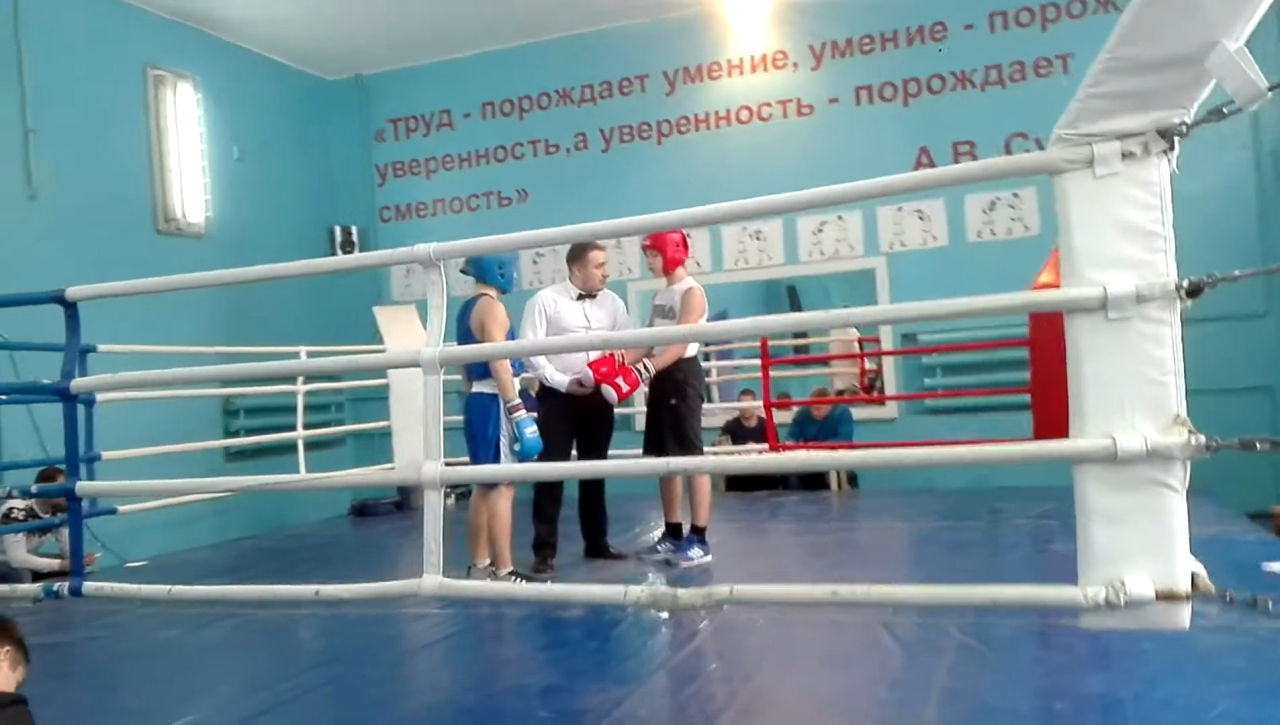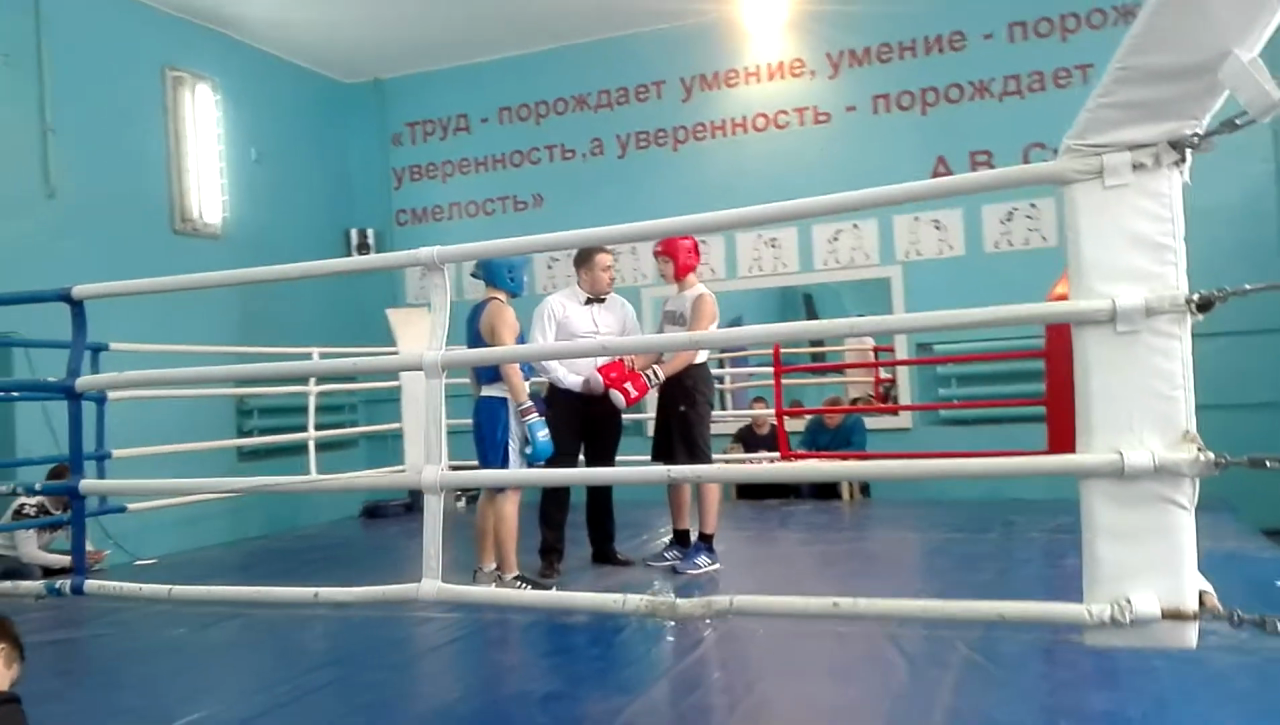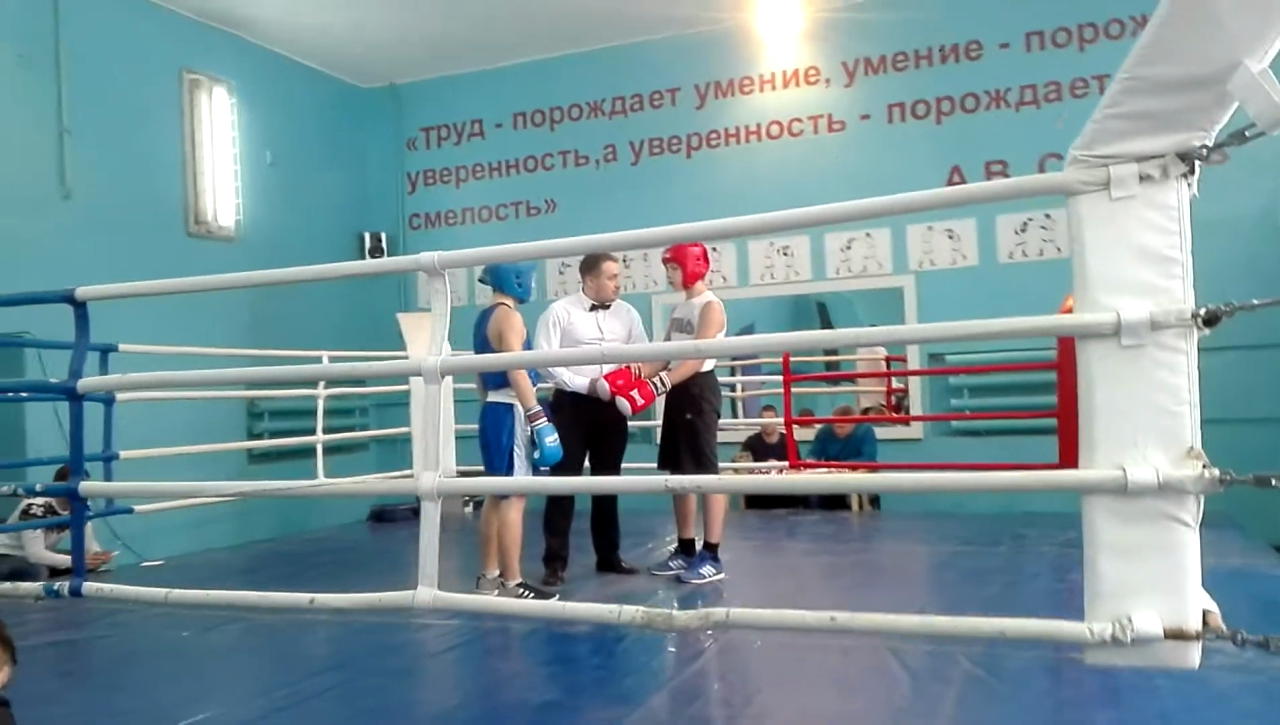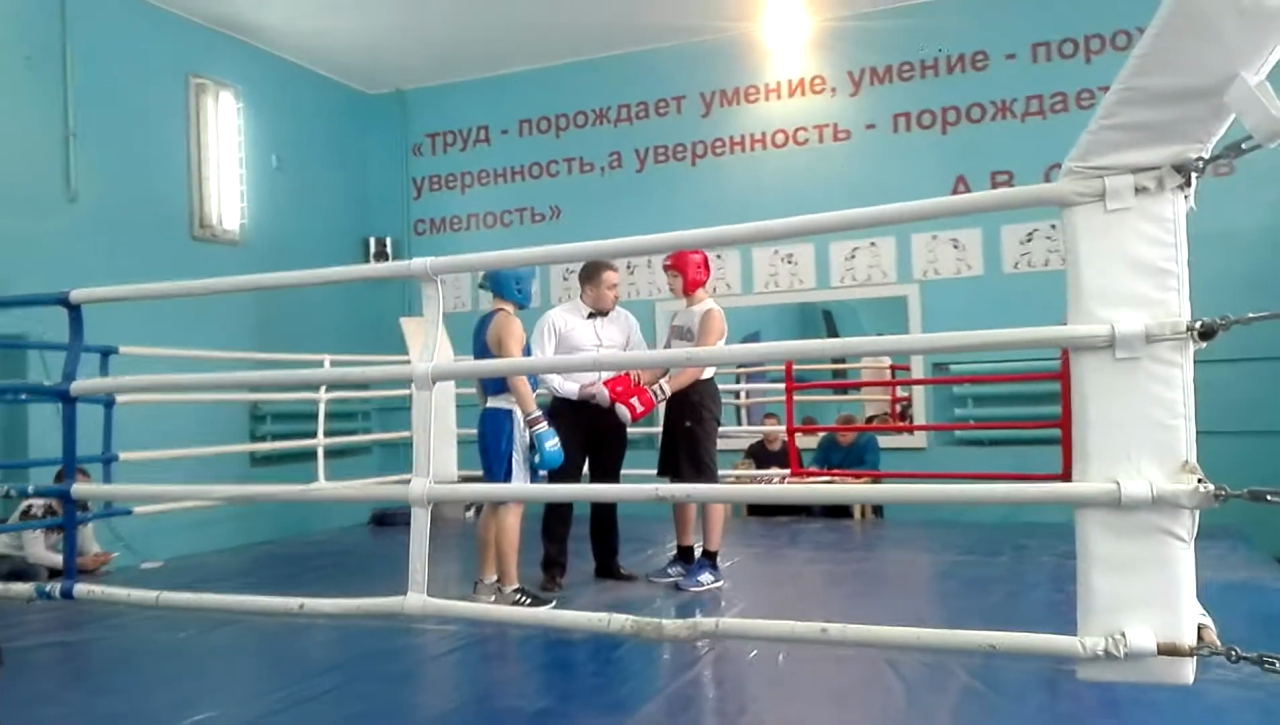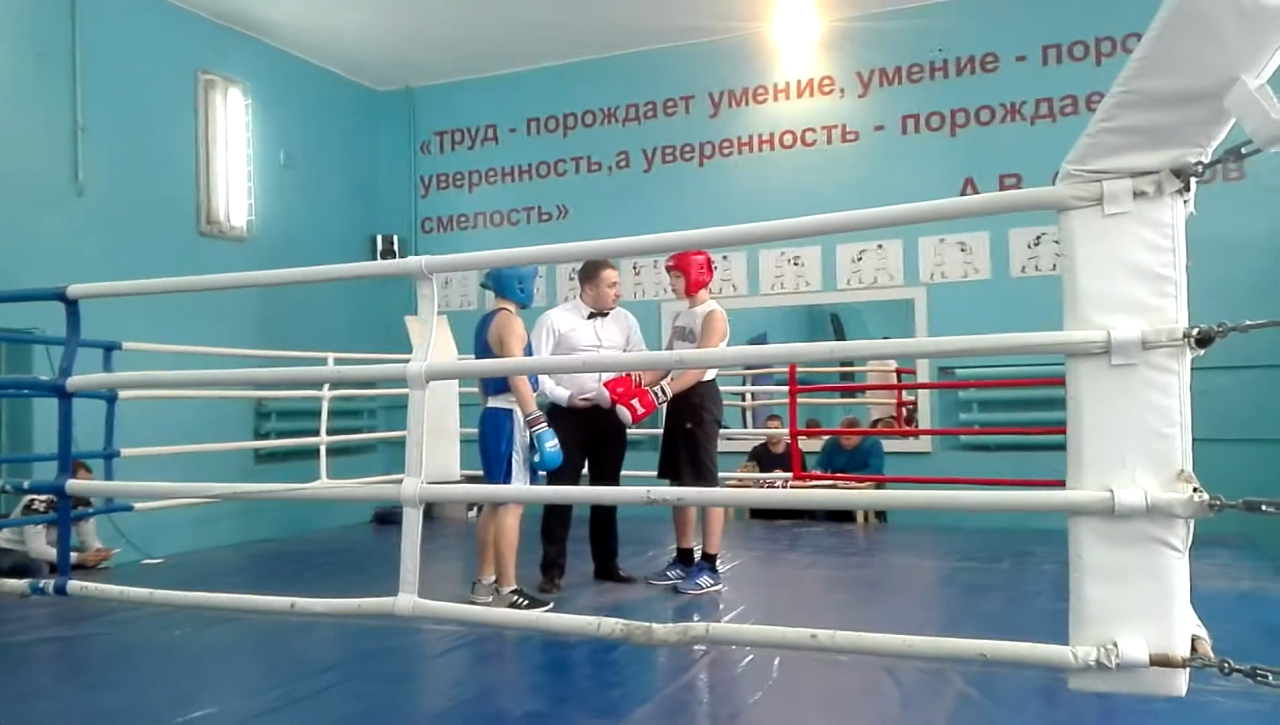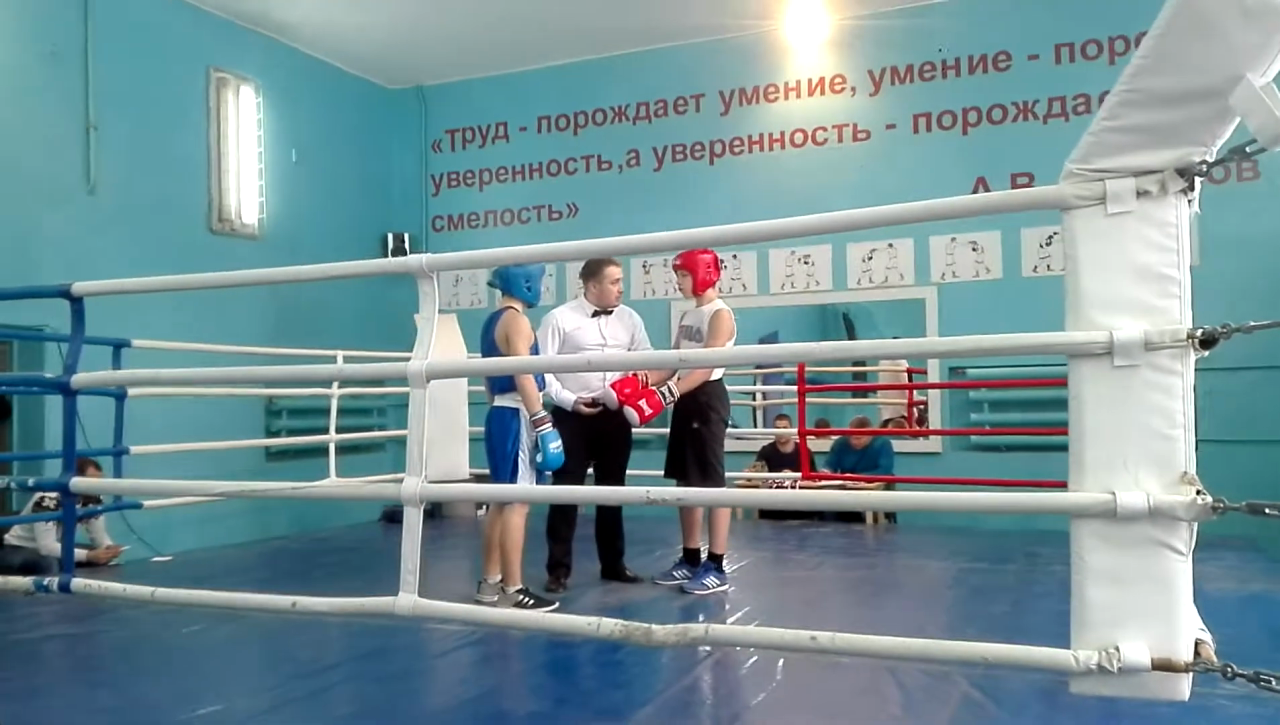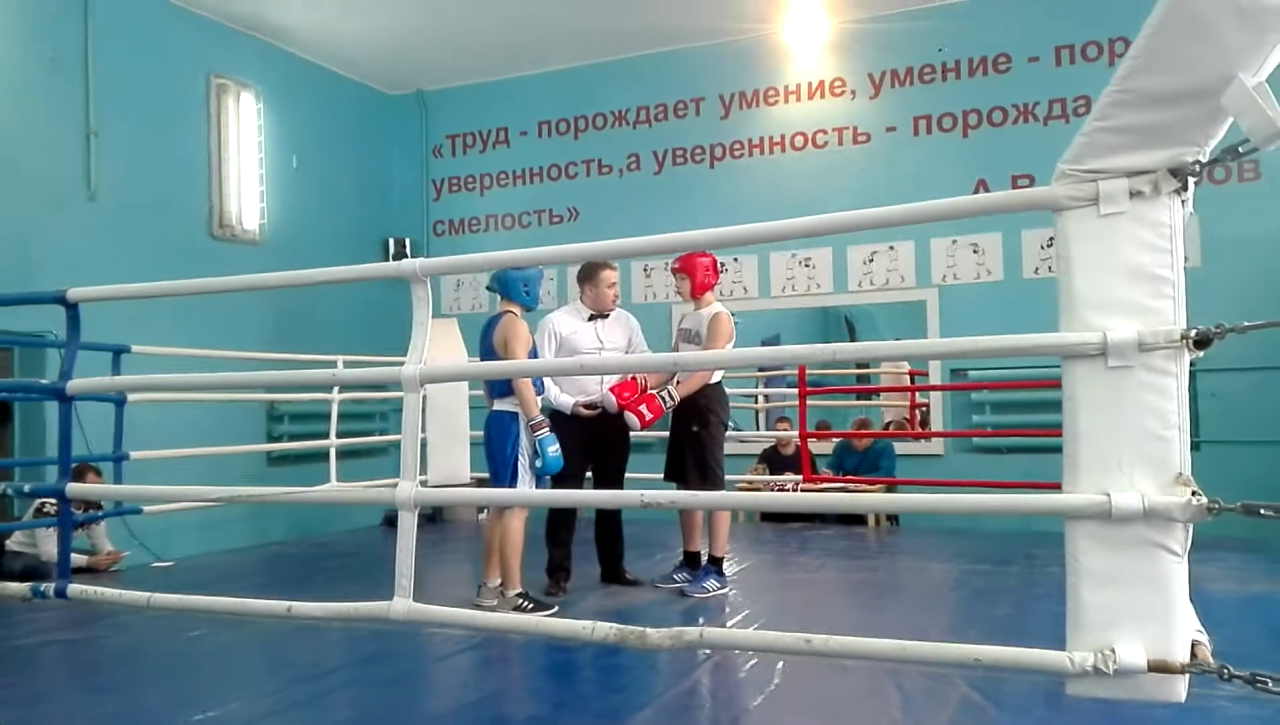
dt=0.1s
person 1, frame 1
left shoulder: (691, 293)
right shoulder: (660, 295)
left elbow: (679, 344)
left wrist: (641, 371)
right wrist: (619, 362)
left hip: (682, 375)
right hip: (660, 377)
left knee: (691, 456)
right knee: (664, 458)
left ankle: (699, 539)
right ankle: (673, 534)
person 1, frame 2
left shoulder: (702, 299)
right shoulder: (670, 301)
left elbow: (689, 350)
left wrist: (650, 377)
right wrist: (628, 368)
left hip: (692, 382)
right hip: (670, 384)
left knee: (700, 465)
right knee: (673, 465)
left ankle: (706, 547)
right ankle: (680, 541)
person 1, frame 3
left shoulder: (710, 307)
right shoulder: (679, 309)
left elbow: (697, 358)
left wrist: (656, 385)
right wrist: (634, 374)
left hip: (699, 390)
right hip: (677, 392)
left knee: (706, 472)
right knee: (679, 474)
left ankle: (711, 556)
right ankle: (685, 550)
person 1, frame 4
left shoulder: (710, 314)
right shoulder: (679, 316)
left elbow: (697, 366)
left wrist: (656, 392)
right wrist: (634, 382)
left hip: (699, 398)
right hip: (678, 399)
left knee: (705, 481)
right knee: (678, 481)
left ankle: (710, 564)
right ankle: (684, 557)
person 1, frame 5
left shoulder: (713, 316)
right shoulder: (681, 317)
left elbow: (699, 368)
left wrist: (657, 394)
right wrist: (634, 382)
left hip: (700, 399)
right hip: (678, 400)
left knee: (705, 483)
right knee: (679, 483)
left ankle: (709, 567)
right ankle: (684, 559)
person 1, frame 6
left shoulder: (720, 315)
right shoulder: (688, 316)
left elbow: (706, 367)
left wrist: (664, 394)
right wrist: (640, 382)
left hip: (707, 399)
right hip: (685, 400)
left knee: (711, 483)
right knee: (686, 482)
left ankle: (716, 568)
right ankle: (691, 560)
person 1, frame 7
left shoulder: (719, 318)
right shoulder: (686, 319)
left elbow: (705, 371)
left wrist: (664, 398)
right wrist: (639, 385)
left hip: (707, 402)
right hip: (684, 403)
left knee: (711, 486)
right knee: (685, 486)
left ankle: (716, 570)
right ankle: (691, 563)
person 2, frame 1
left shoulder: (466, 309)
right shoulder: (491, 307)
right elbow: (498, 362)
right wrist: (517, 409)
left hip: (477, 400)
right hip: (495, 402)
left knee: (485, 486)
right knee: (501, 487)
left ankle: (480, 565)
right ankle: (503, 571)
person 2, frame 2
left shoulder: (477, 313)
right shoulder: (502, 311)
right elbow: (508, 367)
right wrist: (529, 412)
left hip: (486, 404)
right hip: (505, 405)
left knee: (492, 490)
right knee: (509, 491)
left ankle: (486, 569)
right ankle: (509, 576)
person 2, frame 3
left shoulder: (484, 318)
right shoulder: (509, 317)
right elbow: (516, 372)
right wrist: (538, 418)
left hip: (493, 409)
right hip: (511, 411)
left knee: (497, 496)
right knee: (514, 497)
left ankle: (489, 576)
right ankle: (512, 584)
person 2, frame 4
left shoulder: (484, 323)
right shoulder: (509, 322)
right elbow: (516, 377)
right wrist: (538, 422)
left hip: (492, 414)
right hip: (510, 417)
left knee: (495, 501)
right knee: (512, 503)
left ankle: (486, 582)
right ankle: (509, 589)
person 2, frame 5
left shoulder: (485, 322)
right shoulder: (510, 322)
right elbow: (517, 377)
right wrist: (538, 423)
left hip: (493, 414)
right hip: (511, 416)
left knee: (495, 501)
right knee: (511, 504)
left ankle: (485, 582)
right ankle: (506, 591)
person 2, frame 6
left shoulder: (492, 321)
right shoulder: (517, 320)
right elbow: (523, 376)
right wrist: (543, 422)
left hip: (499, 413)
right hip: (517, 416)
left knee: (501, 501)
right knee: (517, 504)
left ankle: (490, 582)
right ankle: (512, 590)
person 2, frame 7
left shoulder: (491, 325)
right shoulder: (515, 325)
right elbow: (521, 381)
right wrist: (541, 427)
left hip: (499, 417)
right hip: (516, 420)
left knee: (501, 505)
right knee: (516, 507)
left ankle: (490, 586)
right ankle: (511, 594)
person 3, frame 1
left shoulder: (612, 302)
right shoulder: (545, 301)
right elbow: (530, 351)
right wrist: (562, 383)
left hip: (598, 395)
right hip: (558, 395)
left ankle: (596, 541)
right ankle: (545, 550)
person 3, frame 2
left shoulder: (621, 307)
right shoulder: (553, 306)
right wrist: (577, 382)
left hip: (606, 400)
right hip: (566, 399)
left ankle: (604, 548)
right ankle: (551, 554)
person 3, frame 3
left shoulder: (627, 313)
right shoulder: (559, 312)
right wrist: (584, 384)
left hip: (611, 407)
right hip: (571, 405)
left knee: (608, 482)
right knee: (564, 482)
left ankle: (608, 556)
right ankle: (555, 562)
person 3, frame 4
left shoulder: (625, 320)
right shoulder: (555, 319)
right wrist: (574, 390)
left hip: (610, 413)
right hip: (569, 412)
right knee: (562, 488)
left ankle: (607, 562)
right ankle: (553, 568)
person 3, frame 5
left shoulder: (625, 320)
right shoulder: (555, 320)
right wrist: (565, 396)
left hip: (610, 415)
right hip: (568, 415)
left knee: (607, 490)
right knee: (562, 489)
left ankle: (607, 564)
right ankle: (552, 569)
person 3, frame 6
left shoulder: (629, 318)
right shoulder: (559, 318)
left elbow: (645, 357)
right wrist: (568, 400)
left hip: (615, 414)
right hip: (573, 414)
left knee: (613, 490)
right knee: (567, 490)
left ankle: (613, 564)
right ankle: (559, 569)
person 3, frame 7
left shoulder: (626, 322)
right shoulder: (556, 323)
right wrist: (567, 404)
left hip: (613, 418)
right hip: (570, 418)
left knee: (611, 493)
right knee: (566, 493)
left ankle: (613, 567)
right ankle: (559, 573)
